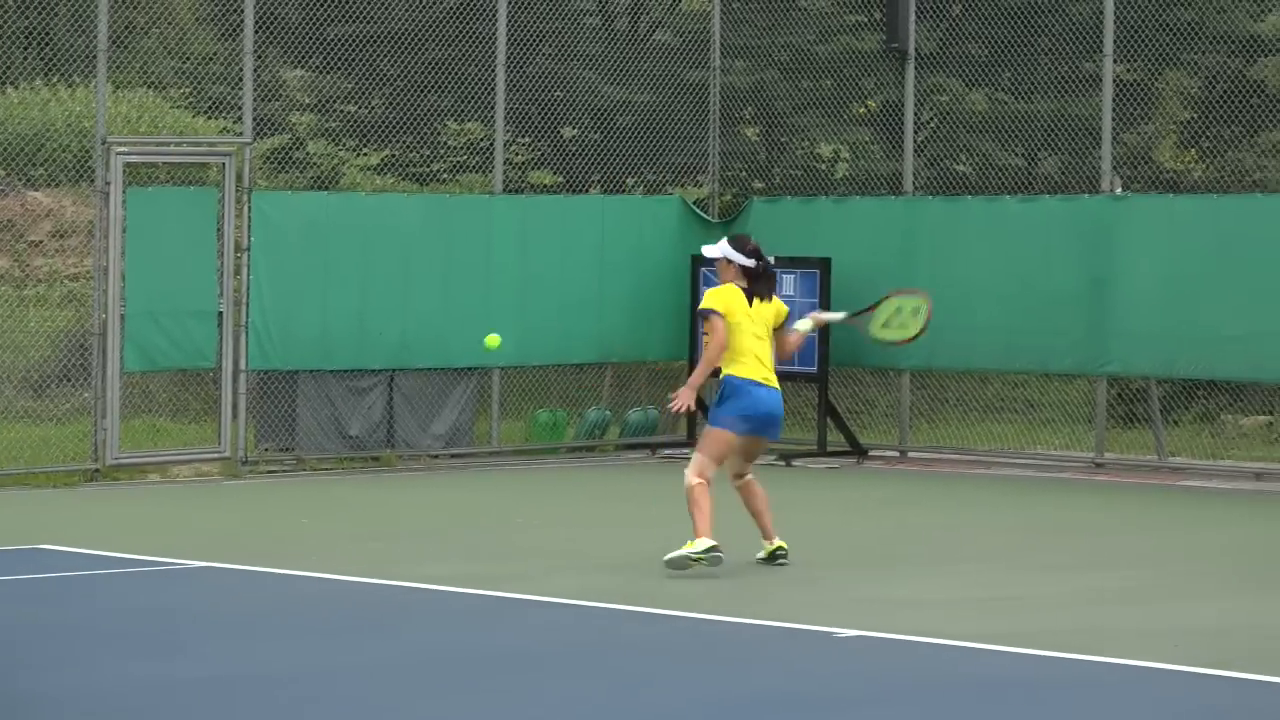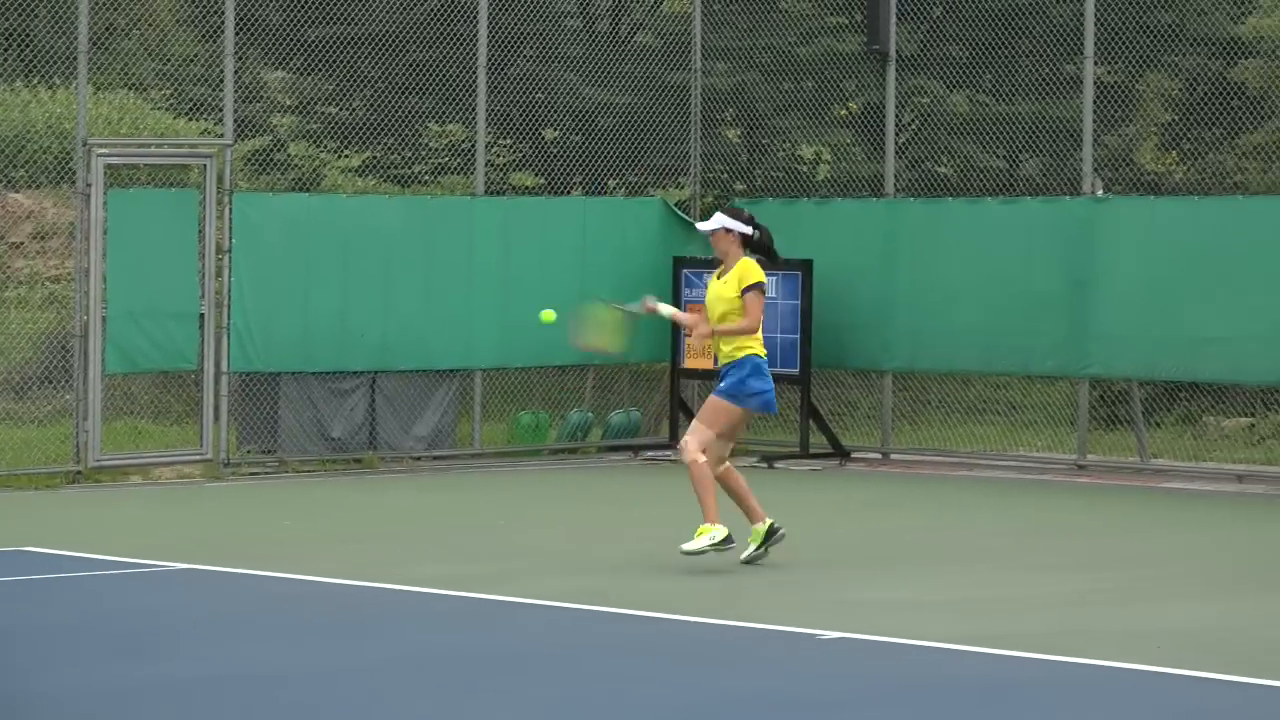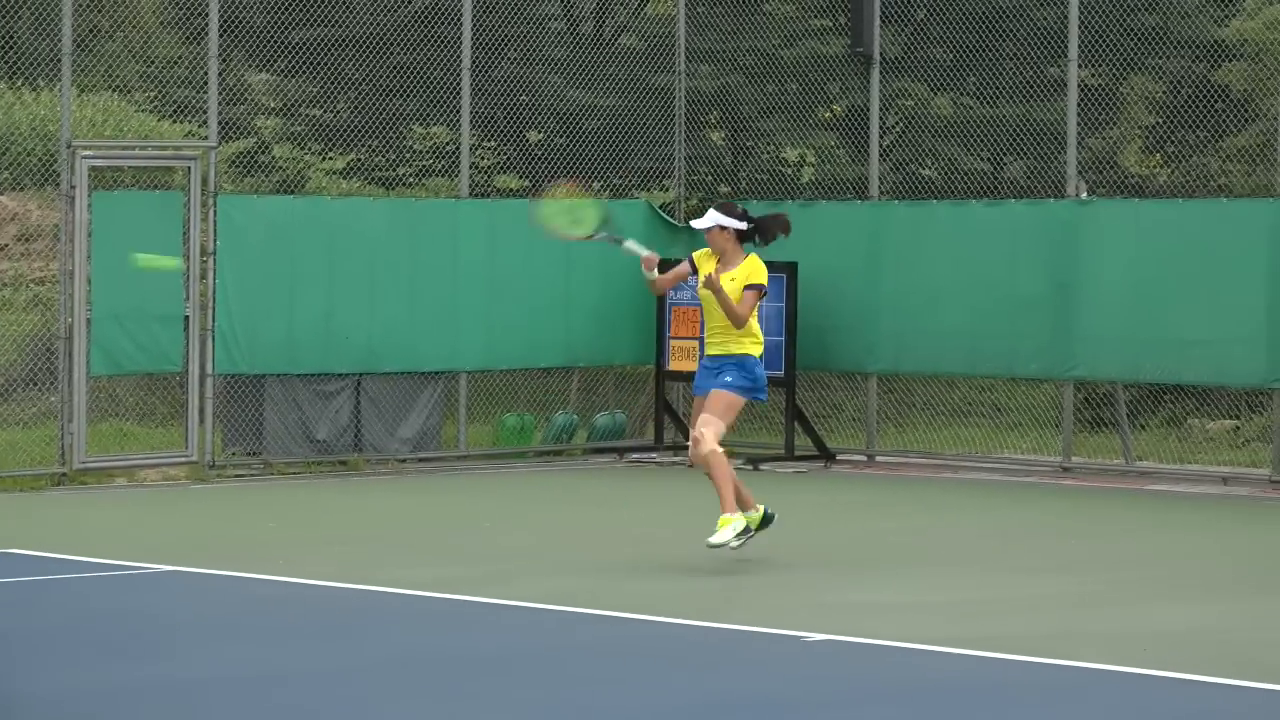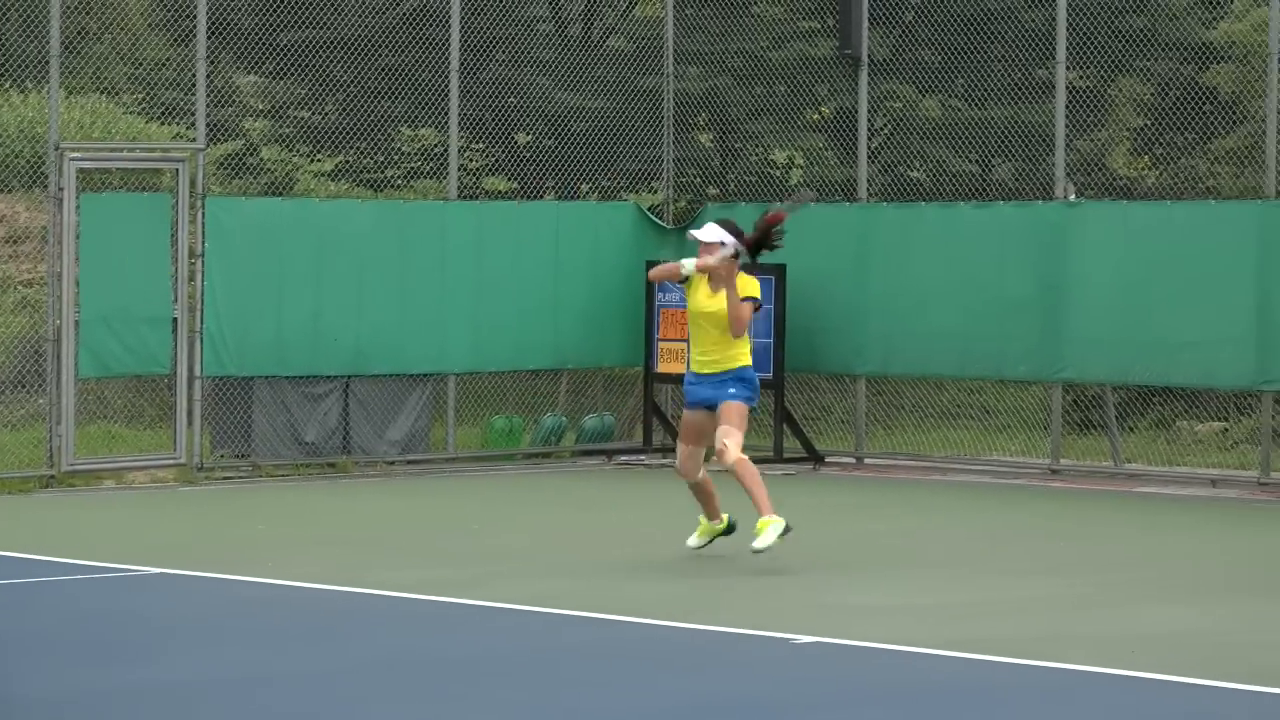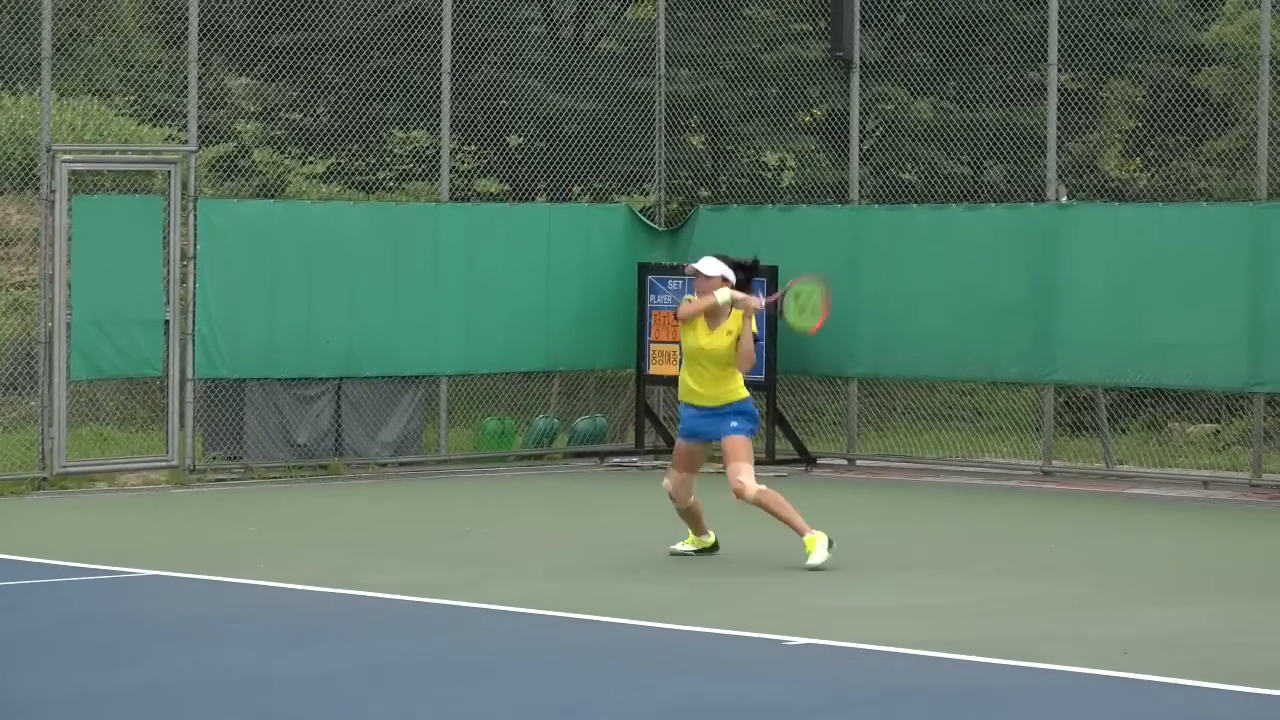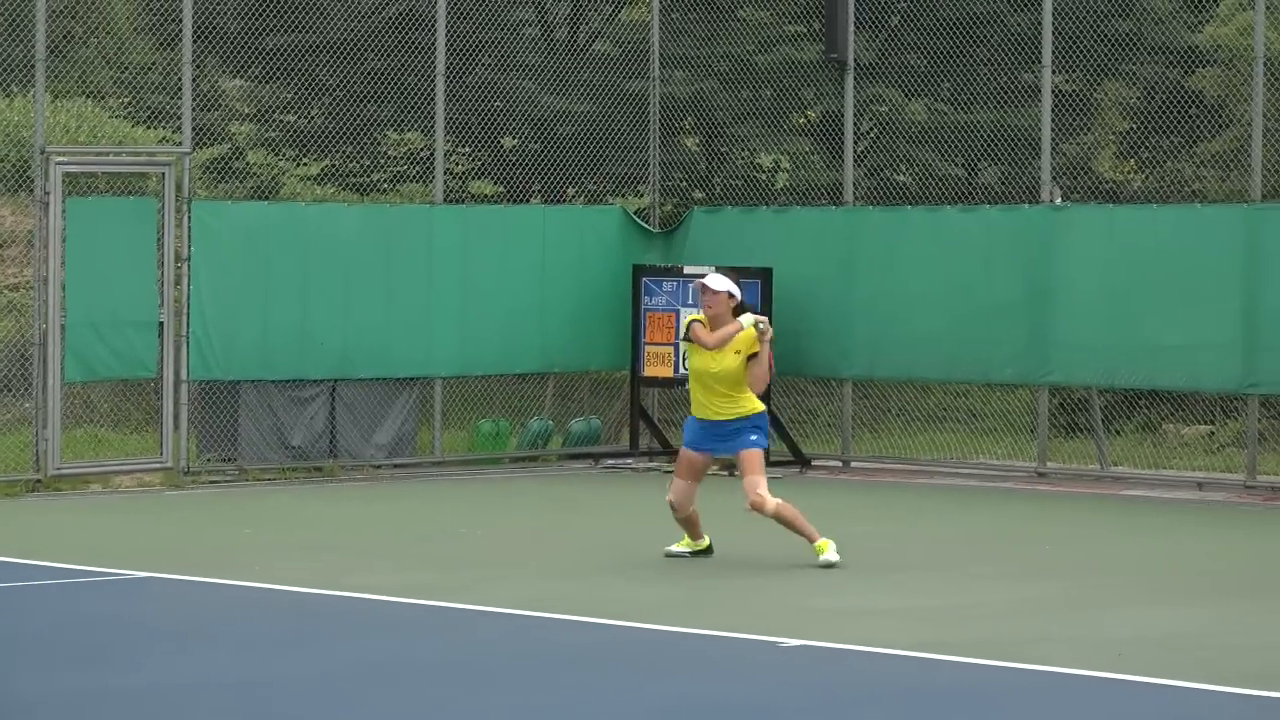
dt=0.1s
person 1, frame 1
left shoulder: (713, 298)
right shoulder: (770, 303)
left elbow: (714, 349)
right elbow: (790, 350)
left wrist: (690, 387)
right wrist: (804, 326)
left hip: (740, 395)
right hip: (767, 400)
left knee: (695, 475)
right knee: (740, 475)
left ankle: (702, 541)
right ankle: (774, 545)
person 1, frame 2
left shoulder: (749, 272)
right shoulder: (719, 274)
left elbow: (752, 325)
right elbow: (701, 323)
left wrist: (712, 330)
right wrist: (663, 309)
left hip: (744, 372)
right hip: (736, 375)
left knee: (691, 448)
right knee: (715, 462)
left ankle: (713, 529)
right ankle: (762, 527)
person 1, frame 3
left shoulder: (753, 269)
right shoulder: (703, 258)
left elbow: (740, 320)
right elbow: (659, 286)
left wrist: (717, 288)
right wrist: (652, 273)
left hip: (739, 363)
right hip: (711, 362)
left knee: (704, 439)
right knee: (698, 454)
left ankle: (732, 518)
right ankle: (752, 511)
person 1, frame 4
left shoulder: (748, 285)
right shoulder: (695, 273)
left elbow: (738, 330)
right elbow: (654, 276)
left wrist: (730, 285)
right wrist: (690, 265)
left hip: (734, 377)
right hip: (699, 379)
left knee: (727, 450)
right knee: (686, 466)
left ankle: (772, 520)
right ankle: (716, 521)
person 1, frame 5
left shoulder: (742, 322)
right shoulder: (689, 307)
left elbow: (742, 365)
right elbow: (685, 313)
left wrist: (749, 321)
right wrist: (732, 296)
left hip: (733, 410)
right hip: (694, 411)
left knee: (743, 487)
right knee: (675, 490)
left ankle: (813, 538)
right ankle: (703, 538)
person 1, frame 6
left shoulder: (750, 340)
right shoulder: (696, 324)
left elbow: (756, 388)
right elbow: (709, 342)
left wrist: (765, 343)
right wrist: (746, 320)
left hip: (745, 422)
right hip: (702, 423)
left knee: (759, 499)
right knee: (677, 499)
left ankle: (820, 542)
right ankle: (698, 541)
